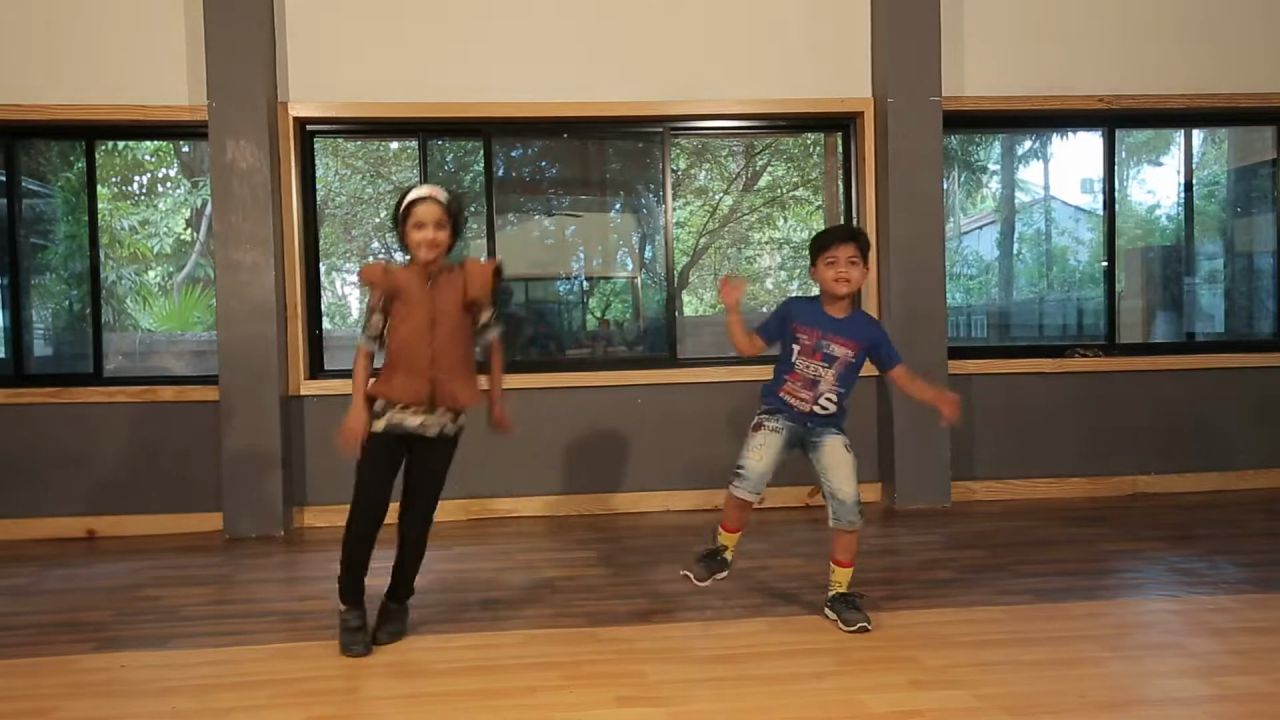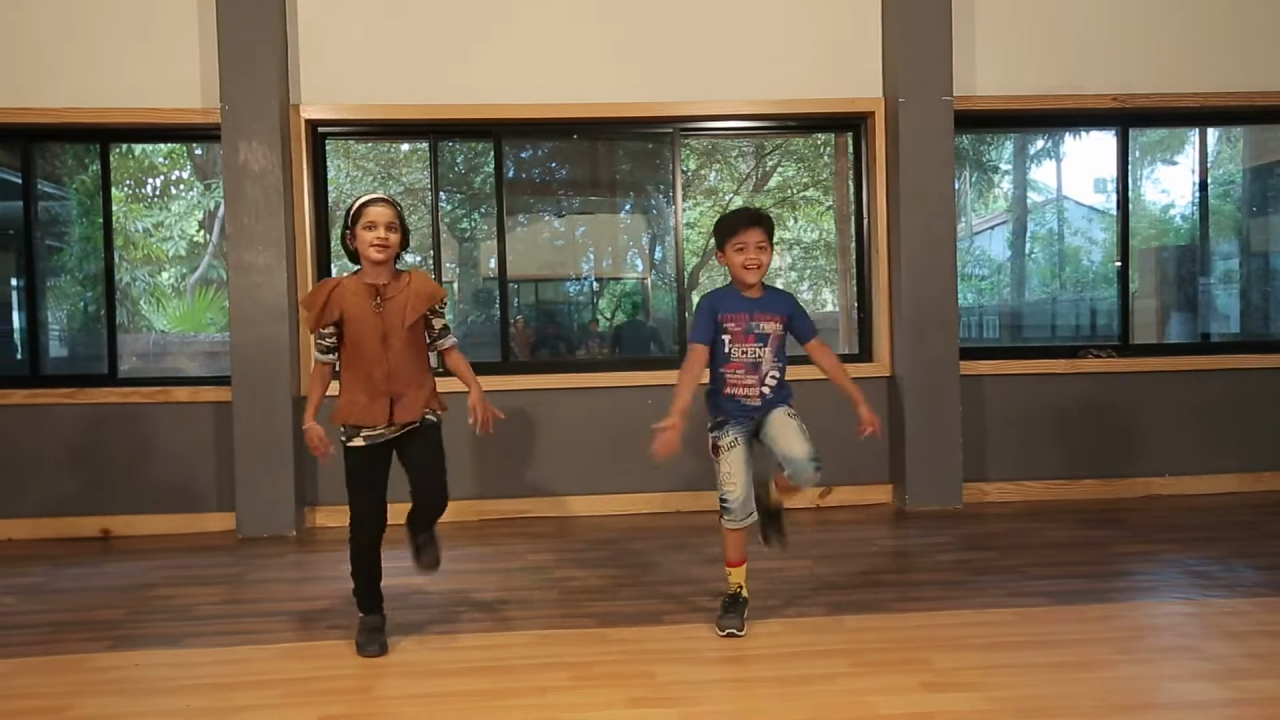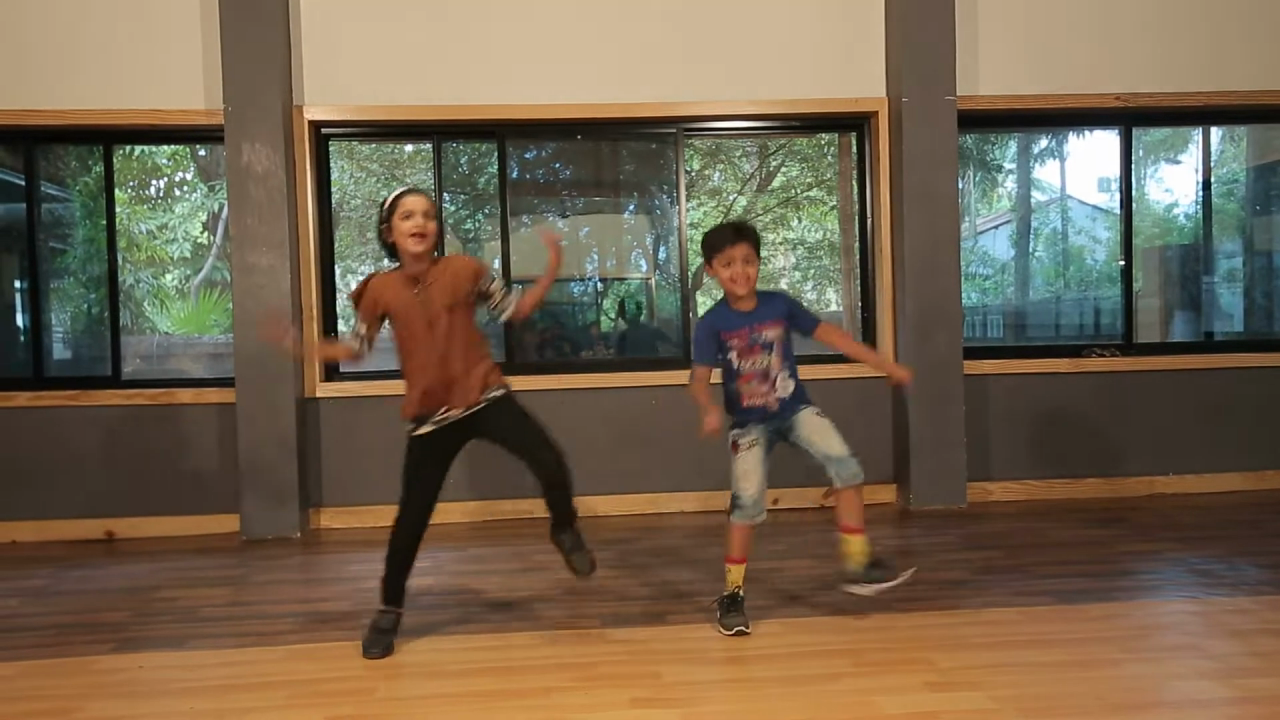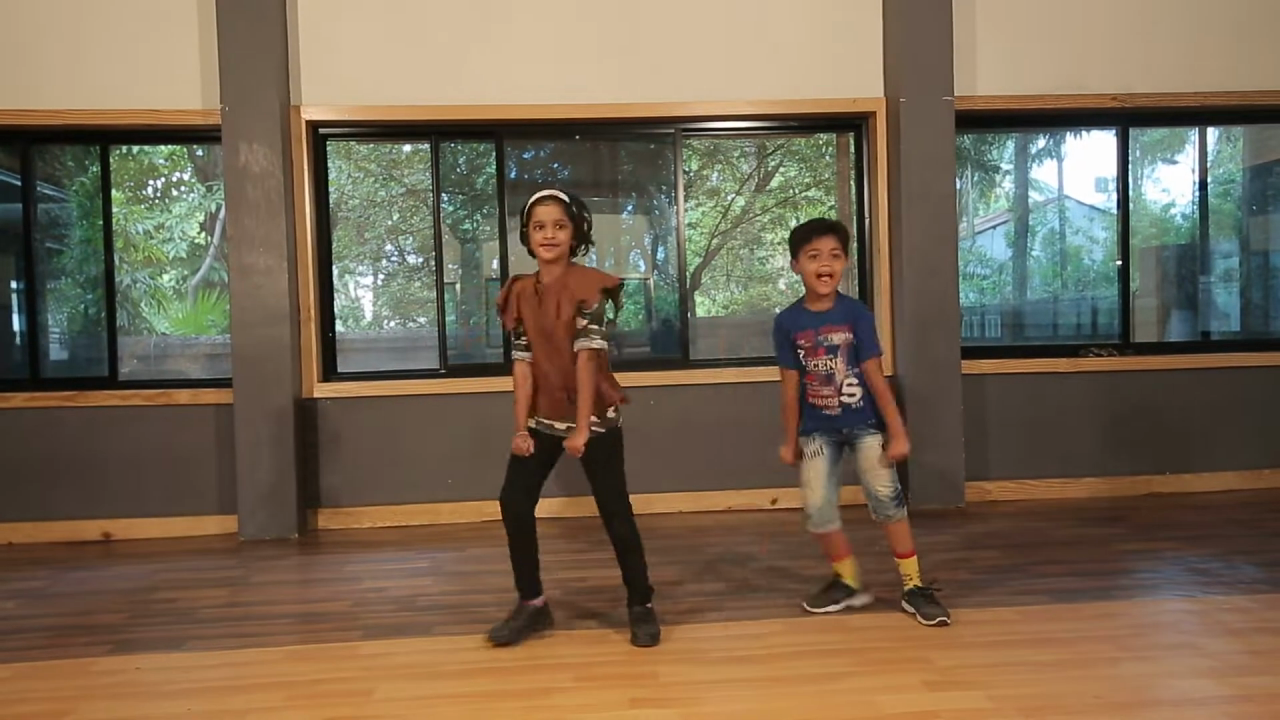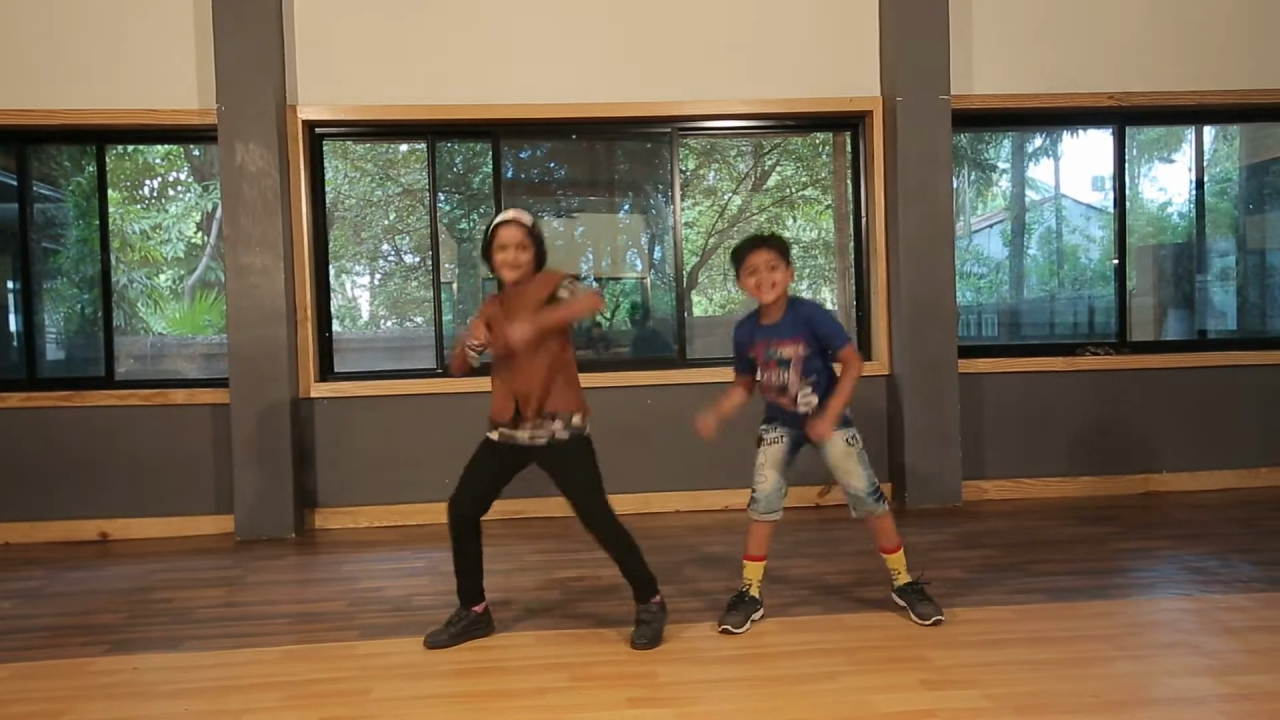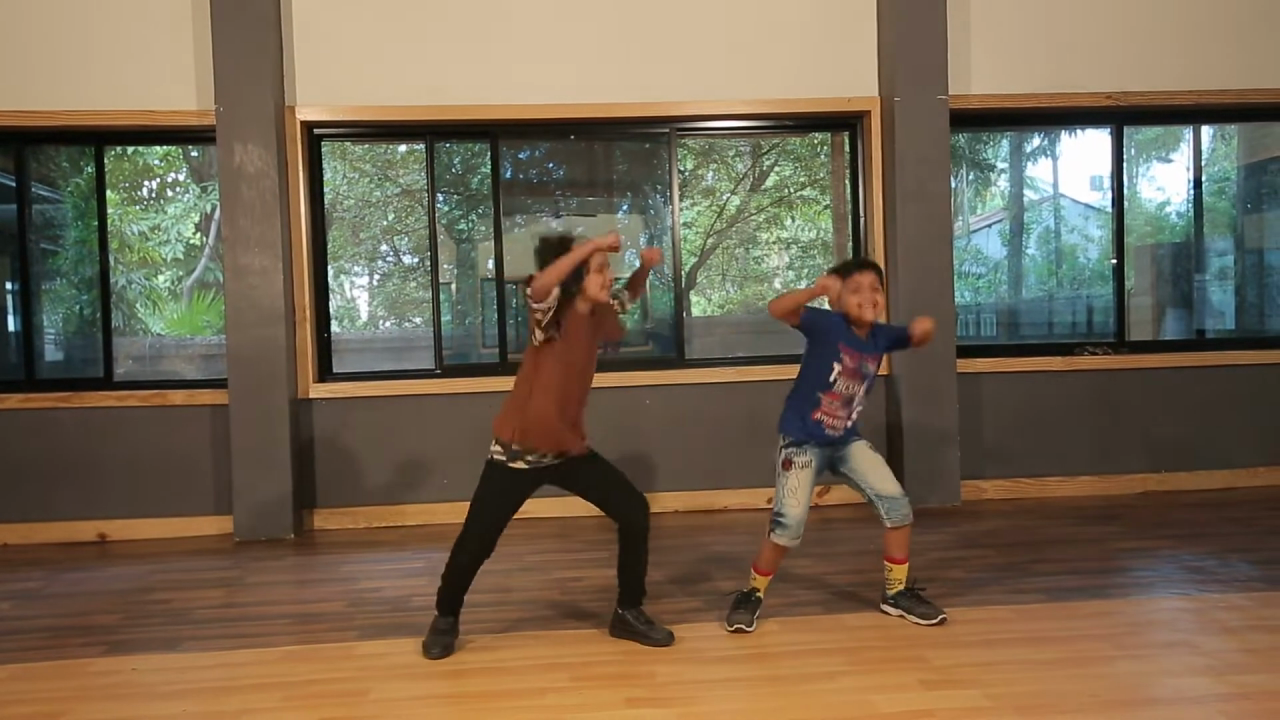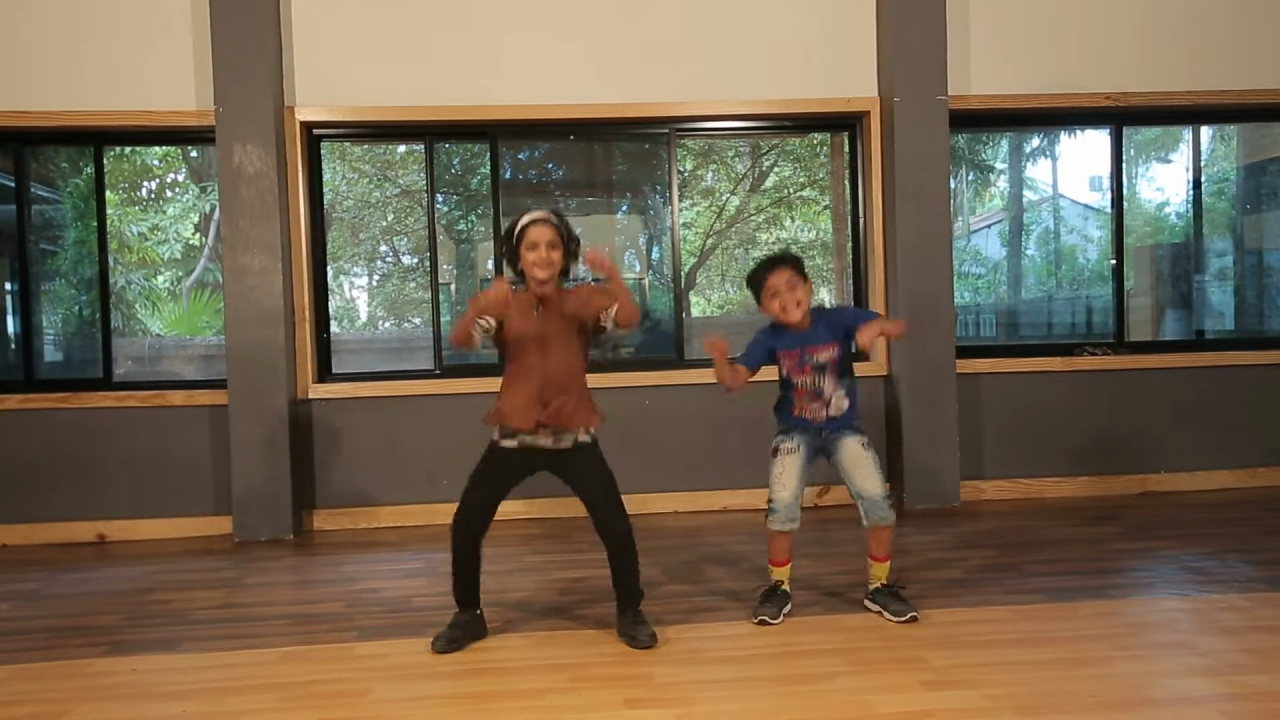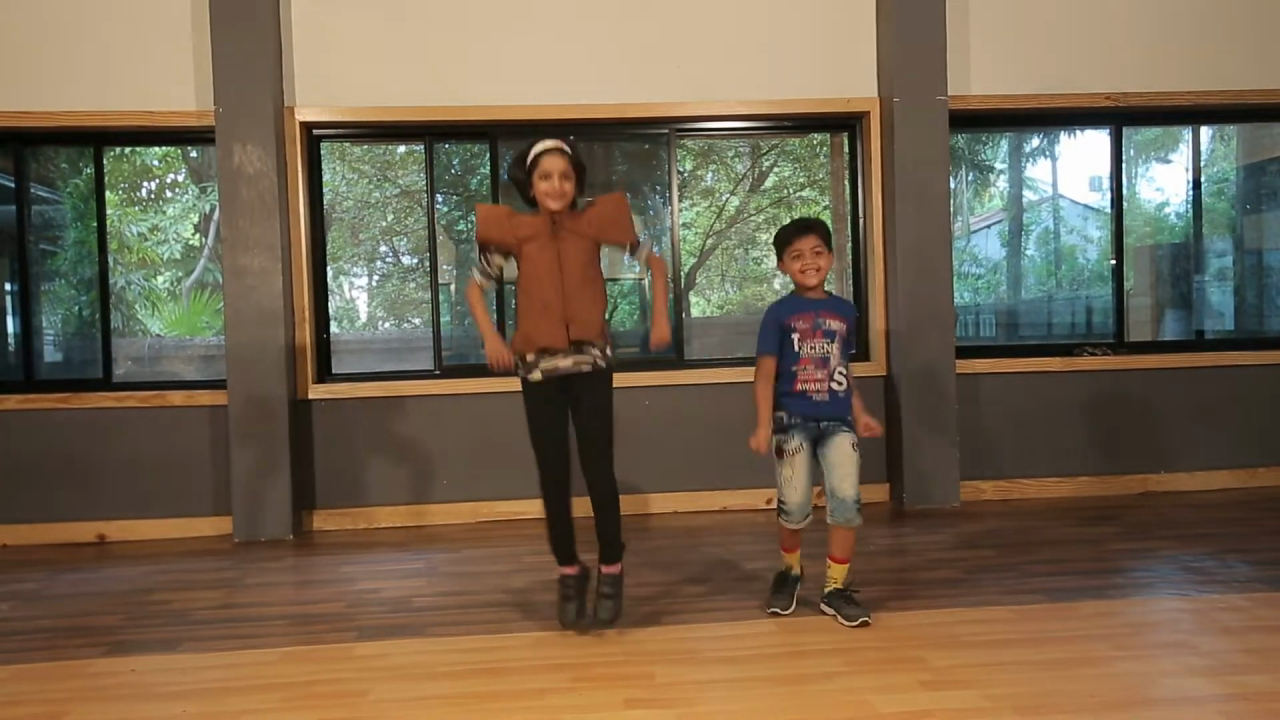
dt=0.5s
person 1, frame 1
left shoulder: (471, 281)
right shoulder: (388, 282)
left elbow: (490, 342)
right elbow: (367, 346)
left wrist: (495, 398)
right wrist: (357, 407)
left hip: (442, 418)
right hip: (389, 411)
left knee: (416, 518)
right knee: (366, 511)
left ankle: (397, 601)
right ankle: (351, 608)
person 1, frame 2
left shoulder: (421, 290)
right shoulder: (336, 295)
left elbow: (446, 347)
right elbow: (325, 360)
left wrist: (474, 386)
right wrist: (309, 417)
left hip: (418, 412)
right hip: (363, 422)
left knee: (432, 493)
right knee: (367, 524)
left ankle: (422, 528)
right ankle: (370, 614)
person 1, frame 3
left shoulder: (463, 270)
right shoulder: (381, 289)
left elbow: (515, 310)
right elbow: (355, 348)
left wrist: (550, 270)
left hip: (485, 397)
right hip: (430, 414)
left knee: (550, 463)
right knee: (412, 517)
left ankle: (565, 531)
right ankle: (389, 611)
person 1, frame 4
left shoulder: (591, 285)
right shoulder: (522, 294)
left elbow: (590, 354)
right elbow: (523, 361)
left wrist: (582, 428)
right wrist: (521, 426)
left hip: (596, 415)
right hip: (543, 417)
left knee: (614, 512)
right knee: (515, 503)
left ankle: (641, 606)
right ankle: (532, 604)
person 1, frame 5
left shoulder: (550, 288)
right shoulder: (491, 310)
left elbow: (592, 301)
right elbow: (460, 364)
left wrist: (535, 325)
right wrist: (468, 343)
left hip: (561, 428)
right hip: (509, 430)
left knee: (599, 518)
right knee: (462, 509)
left ankle: (649, 602)
right ankle: (474, 611)
person 1, frame 6
left shoulder: (596, 315)
right shoulder: (550, 312)
left elbow: (628, 298)
right elbow: (540, 286)
left wrist: (644, 268)
right wrist: (588, 251)
left hip: (569, 450)
right hip: (517, 452)
left knee: (635, 512)
right knee: (477, 538)
left ankle: (629, 613)
right ankle: (445, 618)
person 1, frame 7
left shoulder: (582, 301)
right shoulder: (503, 305)
left elbow: (630, 319)
right elbow: (459, 340)
left wrist: (611, 276)
right wrist: (481, 307)
left hip: (572, 436)
right hip: (515, 437)
left knee: (615, 525)
right knee: (467, 522)
left ankle: (629, 611)
right ankle: (468, 614)
person 1, frame 8
left shoulder: (597, 219)
right shoulder: (511, 228)
left elbow: (650, 256)
right elbow: (476, 285)
left wrist: (661, 315)
right wrist: (490, 335)
left hip: (590, 364)
right hip: (539, 368)
left knee: (598, 471)
right knee: (552, 477)
left ankle: (611, 573)
right ankle: (570, 574)
person 2, frame 1
left shoulder: (868, 329)
right shoulder: (793, 310)
left elbow: (900, 376)
right elbow: (749, 347)
left wrist: (935, 396)
right wrist: (732, 309)
left hip: (826, 428)
right hip: (777, 414)
left knee: (847, 508)
right knee: (747, 480)
left ankle: (839, 594)
right ankle: (721, 550)
person 2, frame 2
left shoulder: (784, 303)
right shoulder: (713, 304)
left elbow: (818, 351)
right elbow: (695, 363)
left wrist: (859, 400)
right wrist: (676, 416)
left hip: (775, 407)
right hip: (728, 415)
left knee: (804, 468)
right knee: (736, 505)
left ankle: (773, 500)
right ankle: (735, 593)
person 2, frame 3
left shoulder: (780, 304)
right shoulder: (711, 323)
left elbow: (828, 333)
right elbow: (700, 377)
left wrist: (884, 364)
right wrist: (709, 407)
left hip: (796, 409)
right hip: (748, 422)
left knee: (845, 466)
right knee: (747, 503)
left ankle: (858, 562)
right ankle: (732, 594)
person 2, frame 4
left shoulder: (855, 313)
right shoulder: (787, 321)
left elbow: (875, 375)
right elbow: (790, 383)
left wrist: (899, 432)
right wrist: (789, 438)
left hip: (865, 422)
right hip: (817, 428)
left knee: (887, 501)
right knee: (819, 511)
left ankle: (914, 588)
right ankle: (849, 583)
person 2, frame 5
left shoulder: (810, 314)
right shoulder: (745, 331)
left elbow: (853, 363)
right elbow: (744, 386)
left wrist: (830, 415)
right wrist: (715, 414)
left hip: (828, 420)
right hip: (779, 423)
left knee: (867, 495)
right knee: (763, 501)
left ankle: (903, 584)
right ankle: (750, 594)
person 2, frame 6
left shoulder: (880, 336)
right shoulder: (827, 326)
left elbow: (915, 339)
right elbow: (778, 310)
left wrist: (923, 330)
right wrist: (814, 292)
left hip: (848, 440)
right hip: (803, 440)
left knee: (897, 507)
right knee: (787, 526)
left ankle: (898, 592)
right ankle: (750, 594)
person 2, frame 7
left shoulder: (839, 319)
right shoulder: (769, 339)
left elbow: (897, 327)
right elbow: (734, 379)
left wrist: (877, 328)
right wrist: (719, 359)
left hip: (843, 428)
right hip: (796, 431)
left knee: (879, 506)
right knee: (781, 511)
left ankle: (878, 587)
right ankle: (779, 588)
person 2, frame 8
left shoulder: (844, 309)
right shoulder: (779, 310)
right elbow: (766, 370)
left wrist: (859, 412)
right wrist: (764, 425)
left hip: (835, 422)
right hip: (790, 418)
left knee: (846, 504)
right knee: (794, 509)
left ankle: (836, 589)
right ankle: (788, 573)
